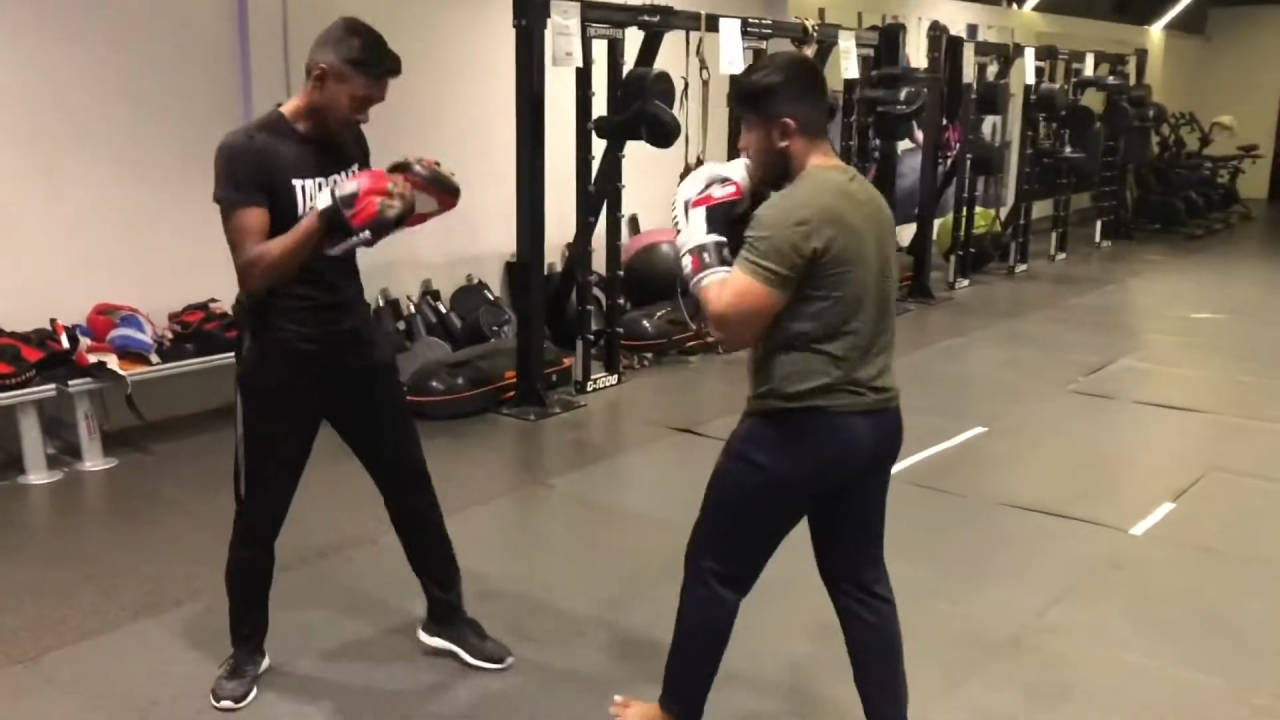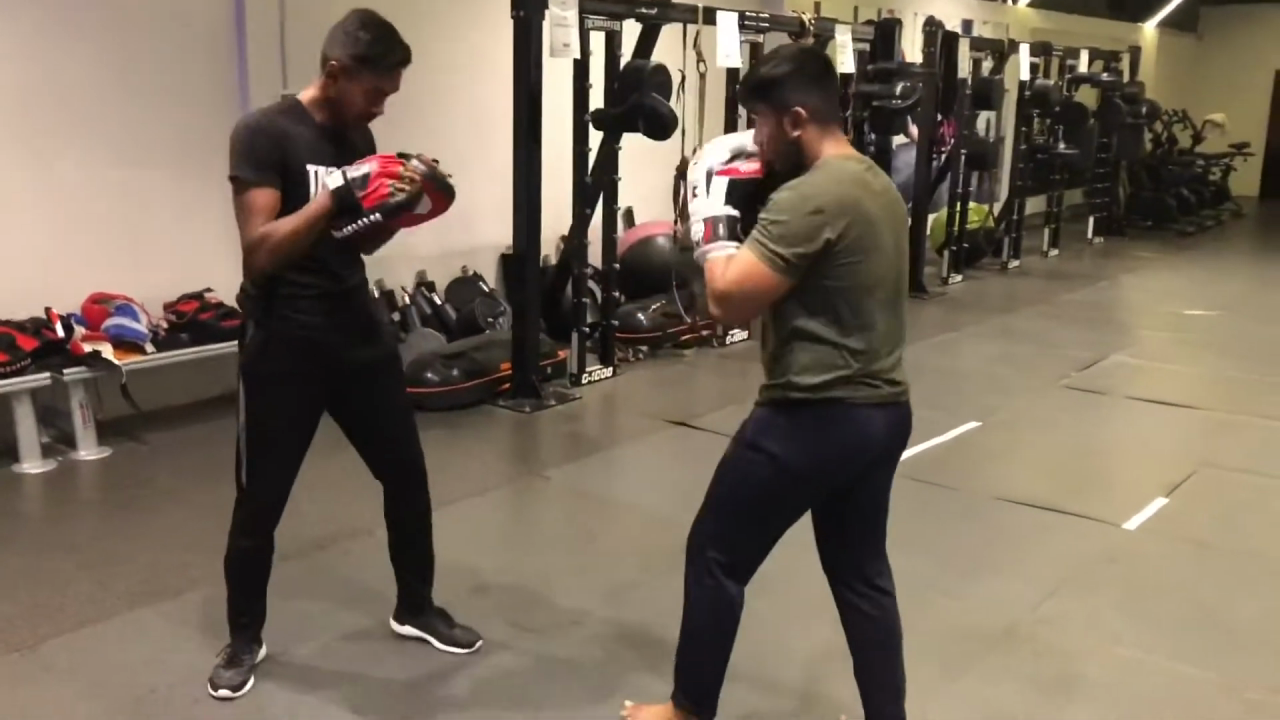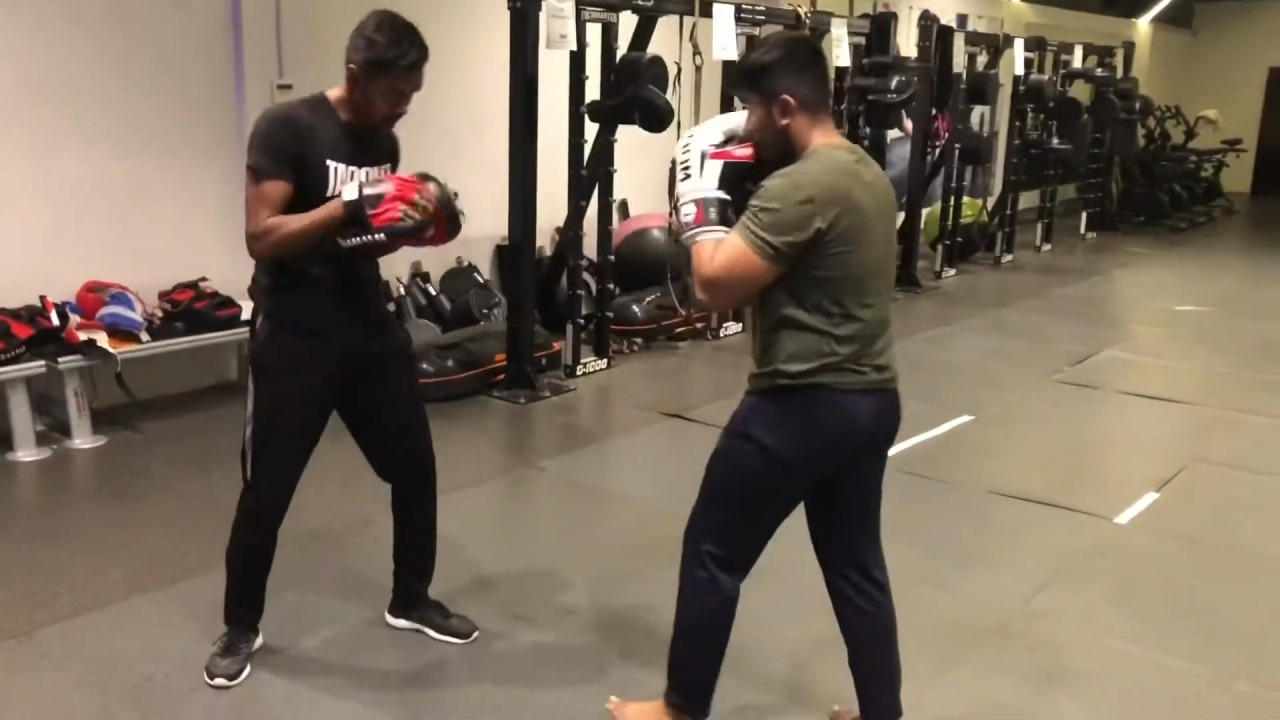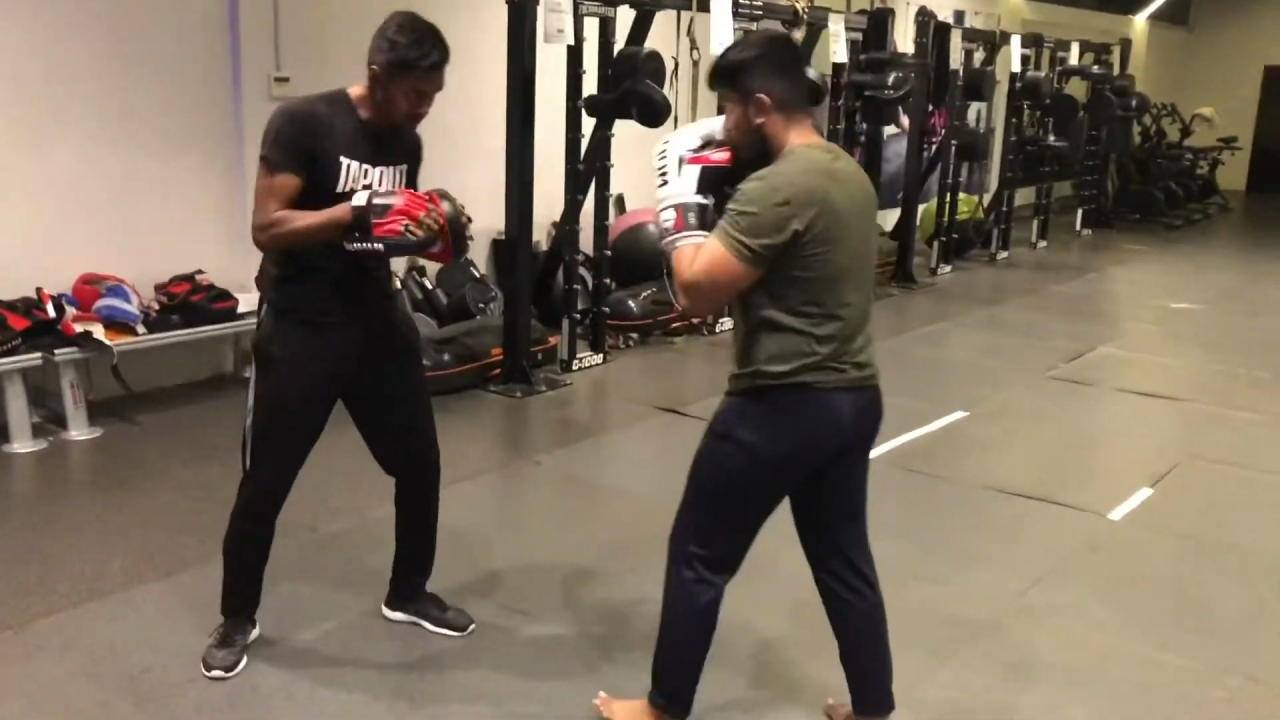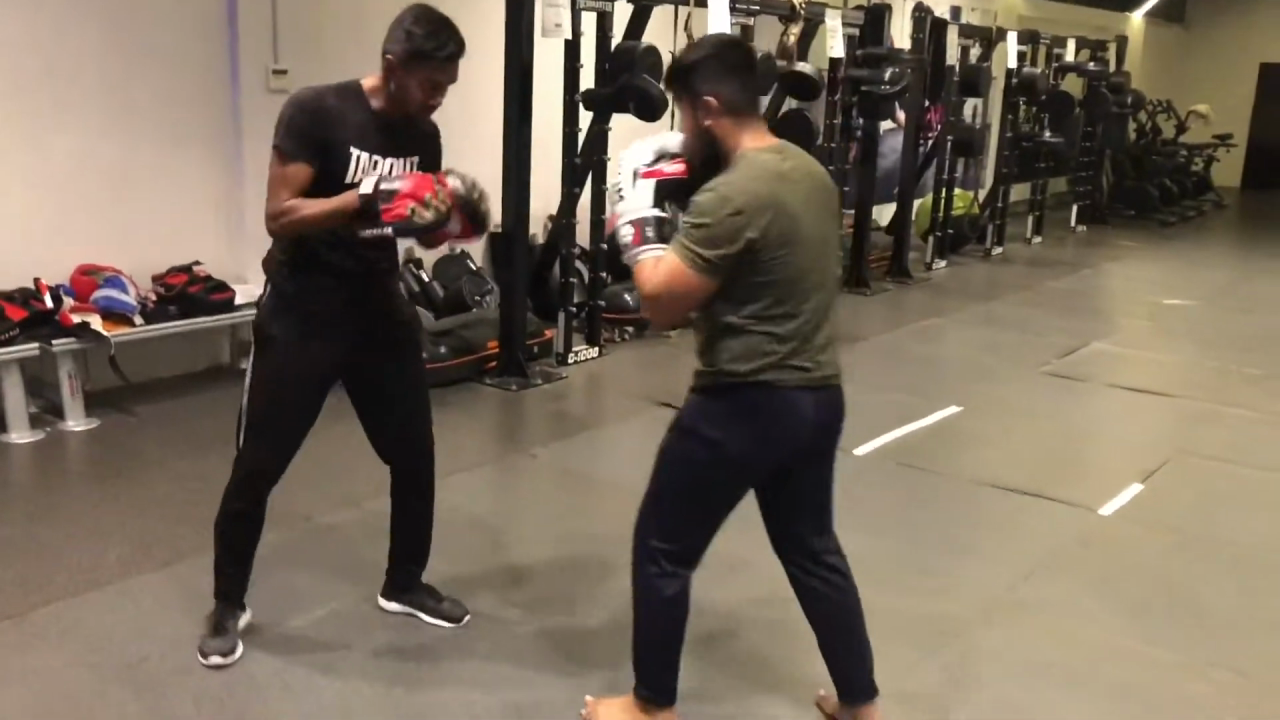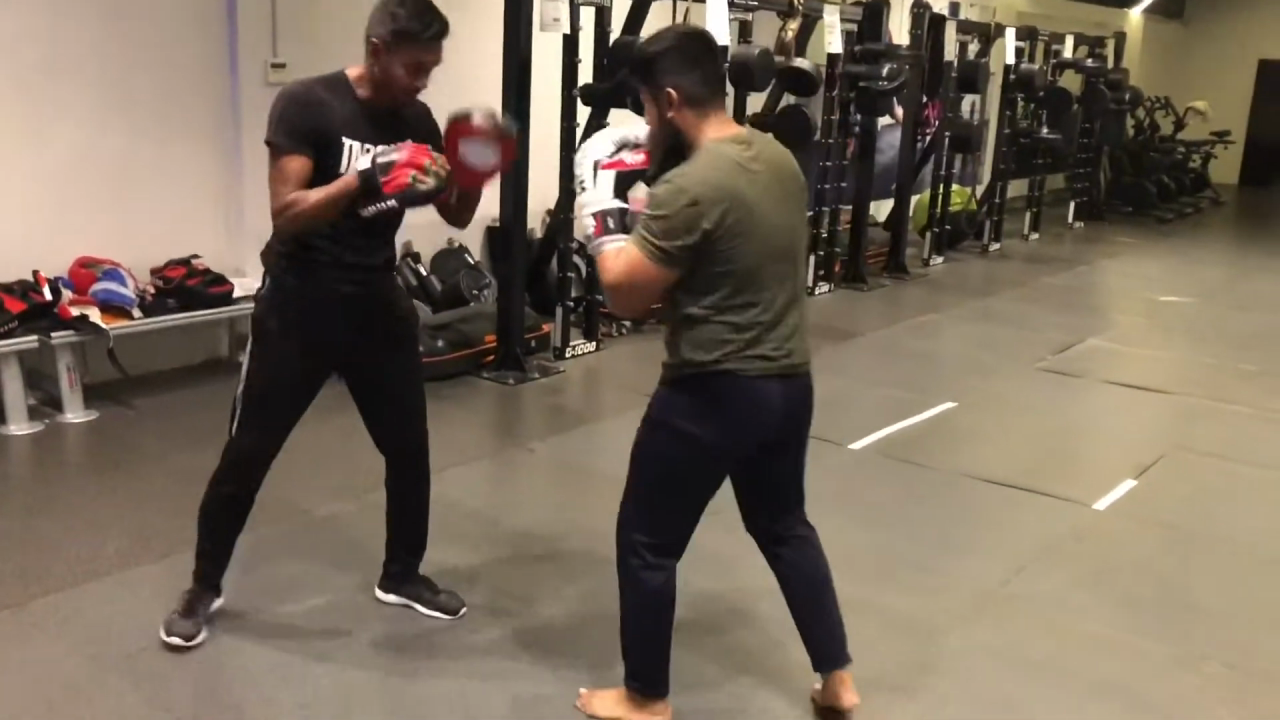
dt=0.1s
person 1, frame 1
left shoulder: (794, 211)
right shoulder: (863, 196)
left elbow: (729, 321)
left wrist: (696, 237)
right wrist: (748, 189)
left hip: (799, 428)
right hip: (873, 422)
left knee: (714, 571)
right knee: (860, 580)
person 1, frame 2
left shoulder: (808, 198)
right shoulder: (877, 186)
left elbow: (728, 296)
left wrist: (709, 205)
right wrist: (753, 164)
left hip: (811, 419)
right hip: (882, 414)
left knee: (716, 559)
right knee: (863, 574)
person 1, frame 3
left shoulder: (801, 187)
right shoulder: (867, 173)
left elbow: (716, 285)
left wrist: (698, 191)
right wrist: (746, 149)
left hip: (800, 406)
right hip: (872, 402)
left knee: (712, 556)
right knee: (856, 563)
person 1, frame 4
left shoulder: (778, 189)
right shoulder: (845, 171)
left elbow: (697, 290)
left wrist: (678, 199)
right wrist: (733, 155)
left hip: (781, 406)
right hip: (853, 400)
left knee: (698, 557)
right knee: (845, 559)
person 1, frame 5
left shoulder: (732, 196)
right shoulder: (808, 171)
left elbow: (662, 302)
left wrist: (637, 209)
right wrist: (687, 166)
left hip: (741, 405)
right hip: (817, 396)
left knee: (662, 550)
right knee: (813, 546)
person 1, frame 6
left shoulder: (690, 187)
right shoulder: (777, 159)
left elbow: (624, 293)
left wrist: (599, 199)
right wrist: (652, 153)
left hip: (711, 395)
right hip: (787, 383)
left knee: (645, 543)
right knee: (785, 528)
person 2, frame 1
left shoulder: (350, 143)
right shoulder: (248, 151)
right elbow: (255, 271)
left wrist: (400, 209)
right wrist: (335, 214)
left hip: (355, 344)
right hip: (280, 357)
left knee: (408, 481)
right knee: (260, 510)
left ankle: (446, 615)
right ankle: (247, 649)
person 2, frame 2
left shoulder: (355, 135)
right shoulder: (263, 134)
right elbow: (261, 253)
left wrist: (400, 210)
right wrist: (343, 193)
left hip: (358, 333)
right hip: (283, 346)
left knee: (406, 473)
right knee: (260, 499)
left ankle: (416, 607)
right ankle: (244, 639)
person 2, frame 3
left shoulder: (382, 140)
right shoulder: (287, 127)
right elbow: (262, 238)
left wrist: (422, 222)
right wrist: (354, 204)
left hip: (370, 328)
right hip: (294, 336)
left knee: (415, 469)
right knee: (266, 491)
left ankle: (410, 600)
right ankle: (240, 628)
person 2, frame 4
left shoulder: (405, 143)
right shoulder: (302, 122)
right elbow: (268, 230)
left wrist: (429, 237)
right wrist: (361, 211)
left hip: (378, 321)
right hip: (301, 328)
left knee: (420, 463)
right knee: (266, 482)
left ankle: (408, 593)
right ankle: (237, 619)
person 2, frame 5
left shoulder: (422, 134)
right shoulder: (315, 111)
left elbow: (420, 230)
right elbow: (281, 219)
left wrist: (461, 217)
right wrist: (369, 198)
left hip: (379, 313)
right hip: (301, 314)
left knee: (415, 455)
right knee: (257, 465)
left ankle: (404, 583)
right ankle: (228, 607)
person 2, frame 6
left shoulder: (416, 120)
right shoulder: (305, 104)
left elbow: (456, 213)
right elbow: (286, 213)
right wrist: (368, 176)
left hip: (378, 304)
right hip: (299, 306)
left knee: (410, 447)
right knee: (248, 452)
left ankle: (401, 575)
right ankle: (204, 587)
